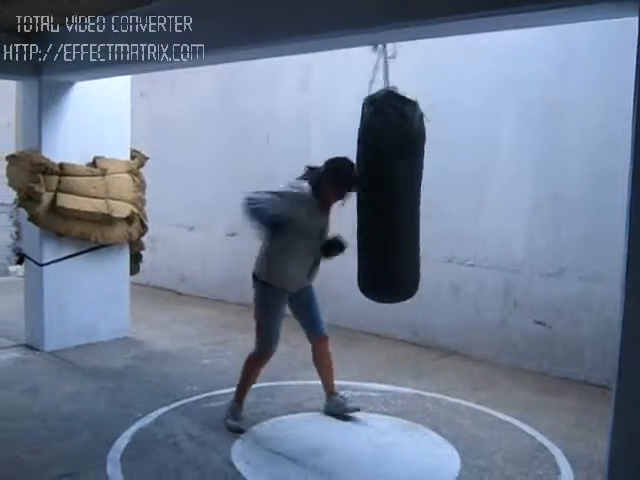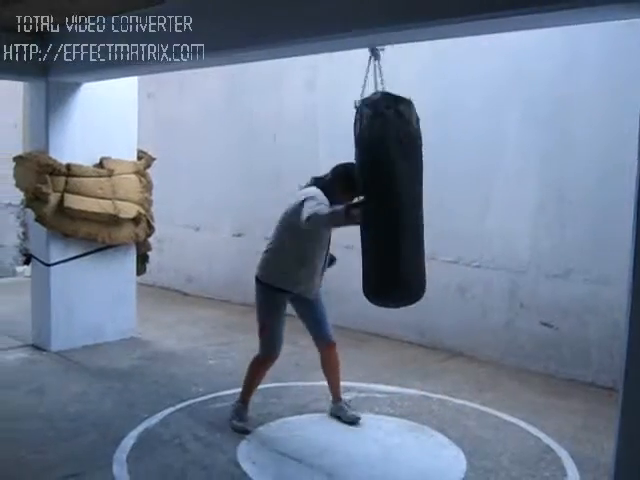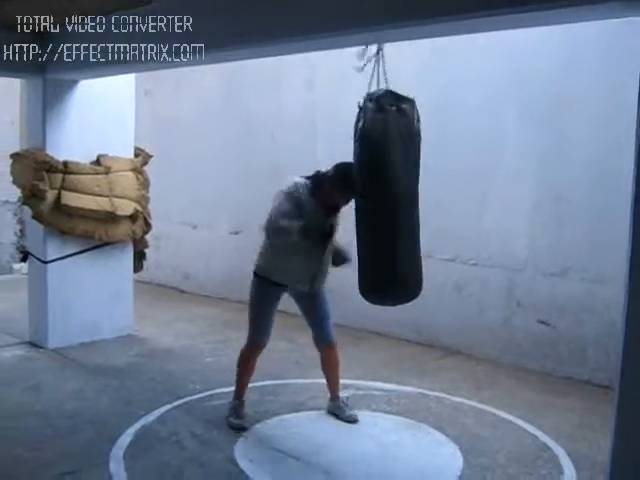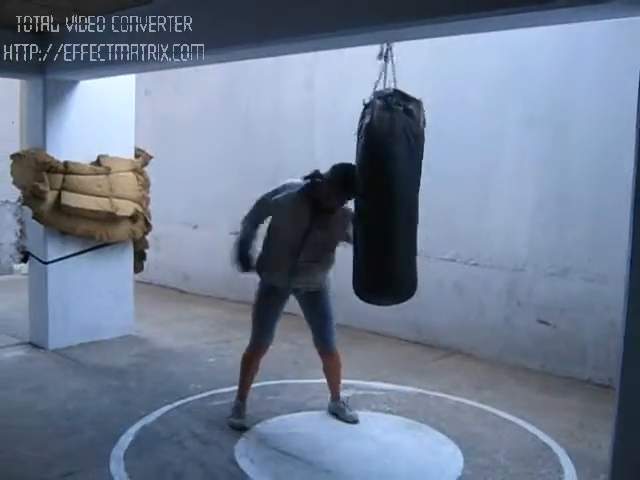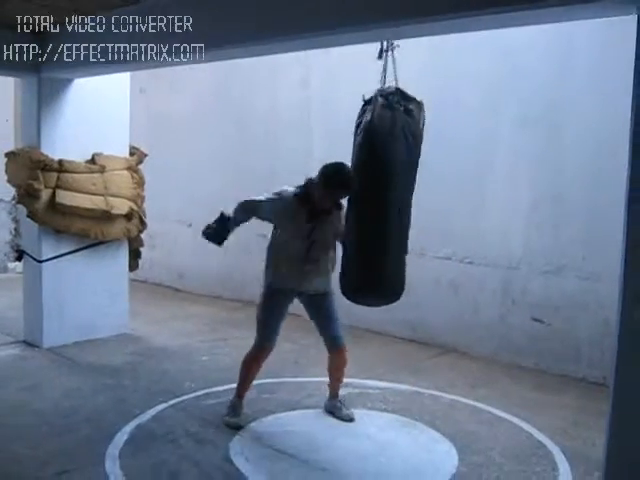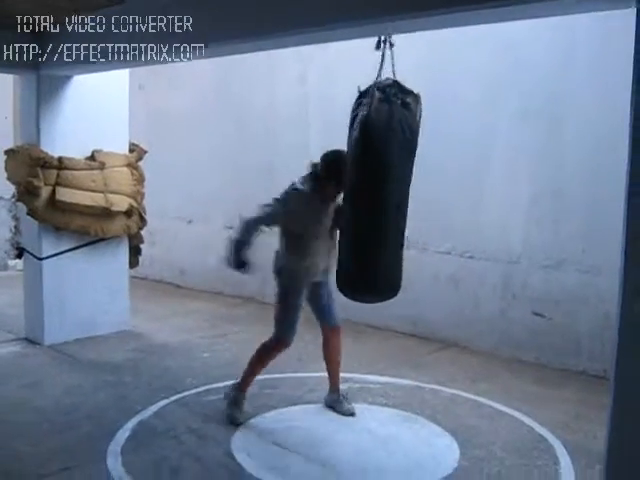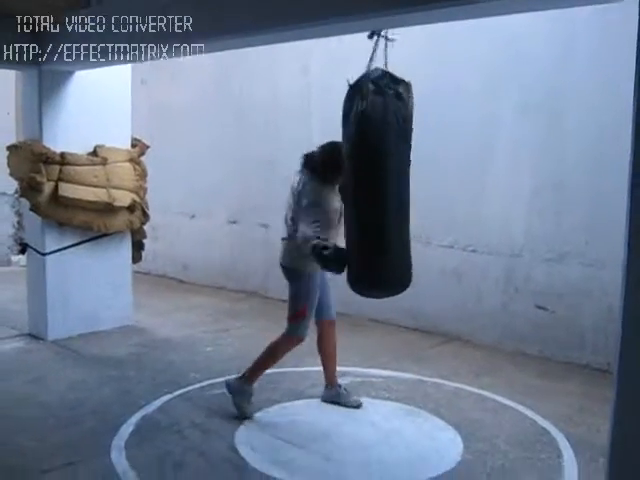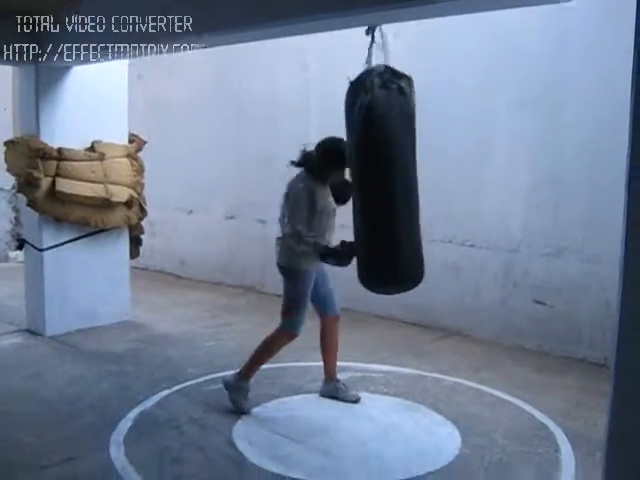
dt=0.1s
person 1, frame 1
left shoulder: (319, 203)
right shoulder: (300, 193)
right elbow: (254, 201)
left wrist: (330, 245)
right wrist: (271, 220)
left hip: (299, 281)
right hip: (272, 281)
left knee: (320, 339)
right knee: (265, 350)
left ankle: (333, 398)
right ankle: (236, 405)
person 1, frame 2
left shoulder: (322, 202)
right shoulder: (314, 198)
right elbow: (313, 220)
left wrist: (323, 258)
right wrist: (348, 215)
left hip: (304, 286)
right hip: (274, 283)
left knee: (328, 344)
right knee: (269, 353)
left ankle: (338, 403)
right ankle: (241, 406)
person 1, frame 3
left shoulder: (333, 210)
right shoulder: (297, 192)
right elbow: (273, 227)
left wrist: (334, 252)
right wrist: (307, 231)
left hip: (309, 283)
right hip: (271, 276)
left knee: (328, 344)
right knee: (256, 344)
left ankle: (335, 400)
right ankle: (237, 403)
person 1, frame 4
left shoulder: (342, 216)
right shoulder: (291, 193)
right elbow: (255, 215)
right wrist: (243, 245)
left hip: (313, 286)
right hip: (274, 278)
left knee: (328, 350)
right knee: (259, 345)
left ankle: (336, 401)
right ankle: (240, 403)
person 1, frame 5
left shoulder: (339, 214)
right shoulder: (286, 200)
right elbow: (249, 208)
right wrist: (225, 225)
left hip: (318, 287)
right hip: (281, 283)
left knee: (338, 348)
right knee: (264, 346)
left ankle: (334, 399)
right ankle: (237, 401)
person 1, frame 6
left shoulder: (331, 198)
right shoulder: (298, 194)
right elbow: (260, 217)
left wrist: (340, 217)
right wrist: (239, 245)
left hip: (318, 273)
right hip: (292, 273)
left knee: (333, 330)
right knee: (282, 339)
left ankle: (334, 393)
right ankle: (238, 392)
person 1, frame 7
left shoulder: (316, 182)
right shoulder: (313, 189)
right elbow: (307, 232)
left hip: (313, 265)
right hip: (302, 265)
left knee: (327, 322)
right knee: (296, 334)
left ankle: (332, 387)
right ankle: (243, 383)
person 1, frame 8
left shoulder: (315, 181)
right shoulder: (305, 186)
right elbow: (298, 235)
left wrist: (342, 193)
right wrist: (329, 252)
left hip: (311, 261)
right hip: (298, 263)
left knee: (332, 318)
right knee: (289, 330)
left ankle: (331, 382)
right ankle: (240, 380)
